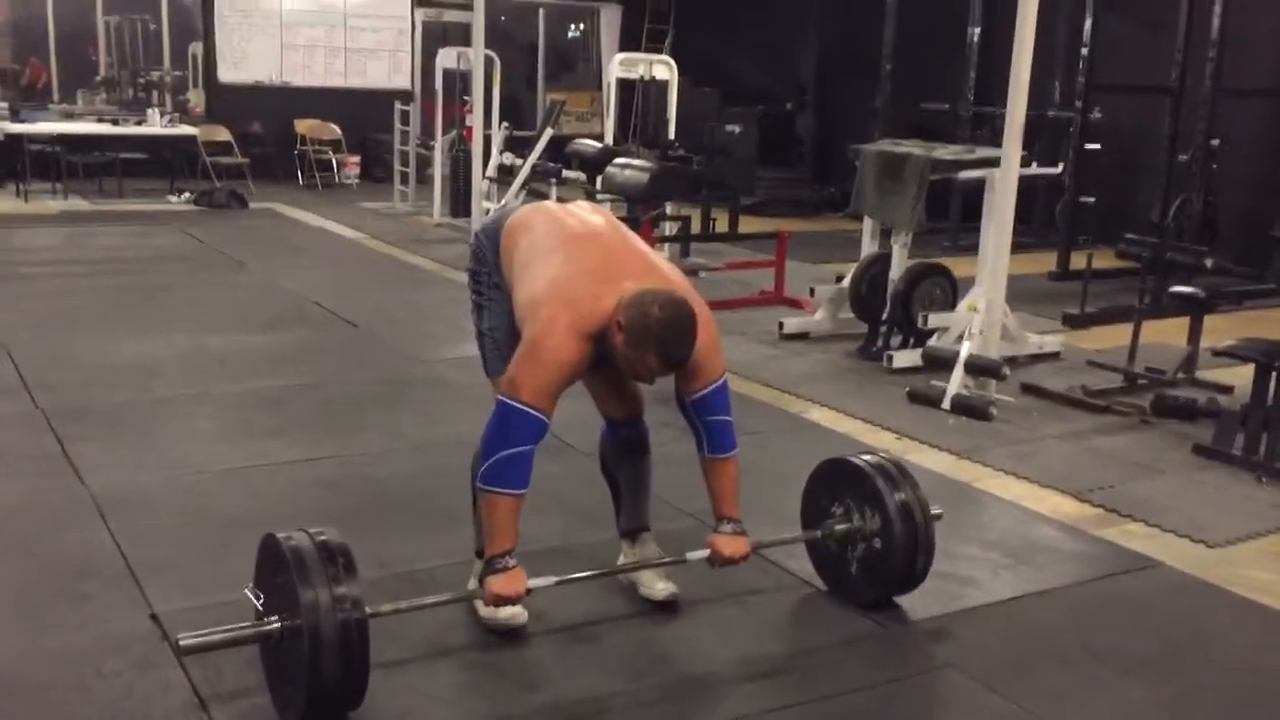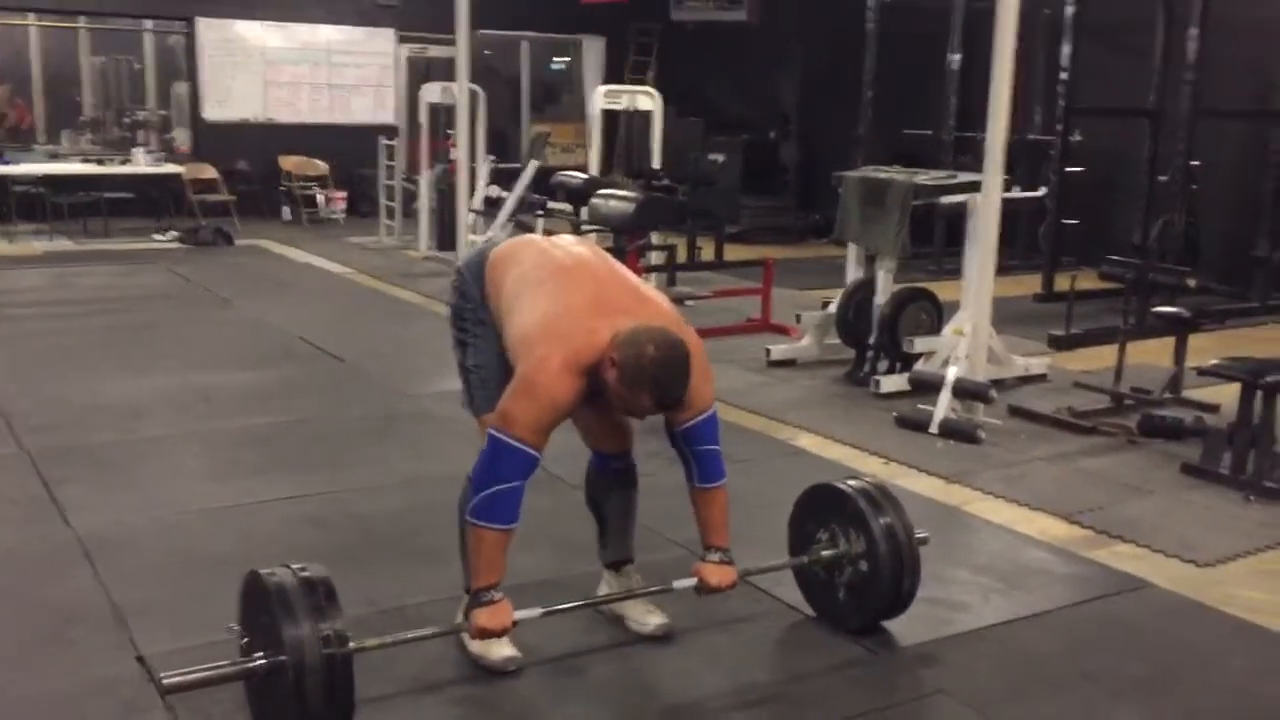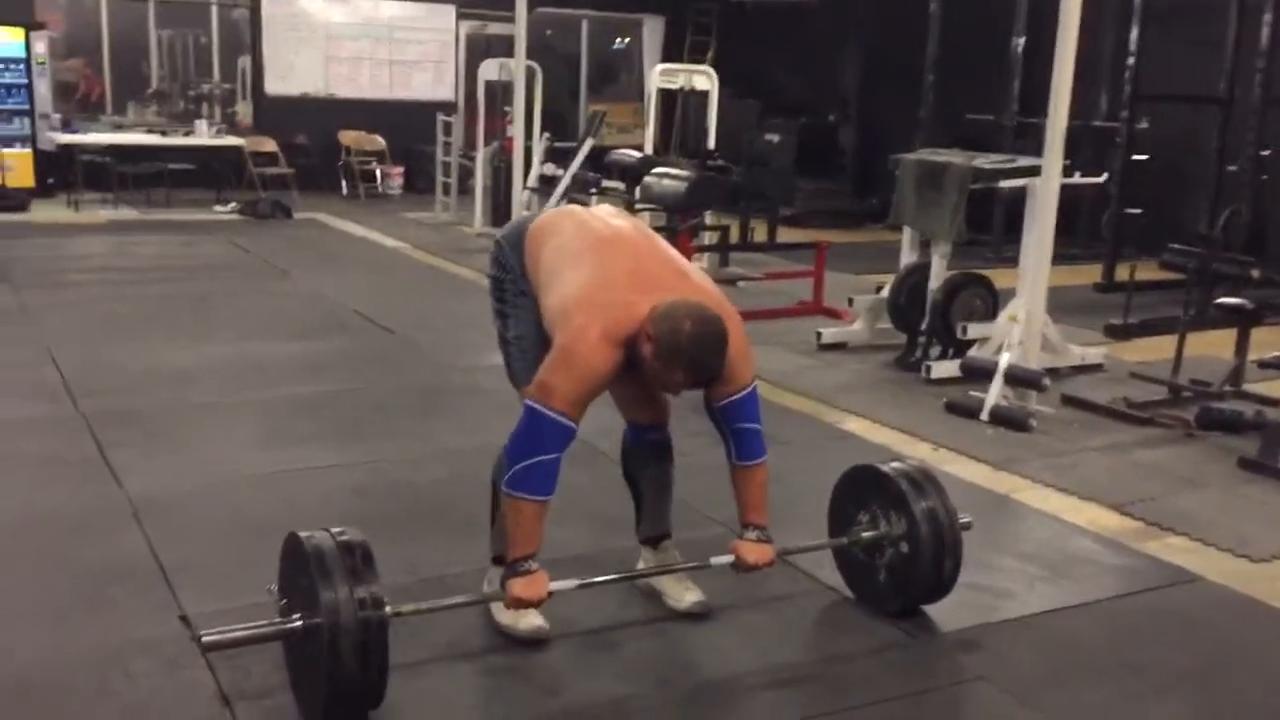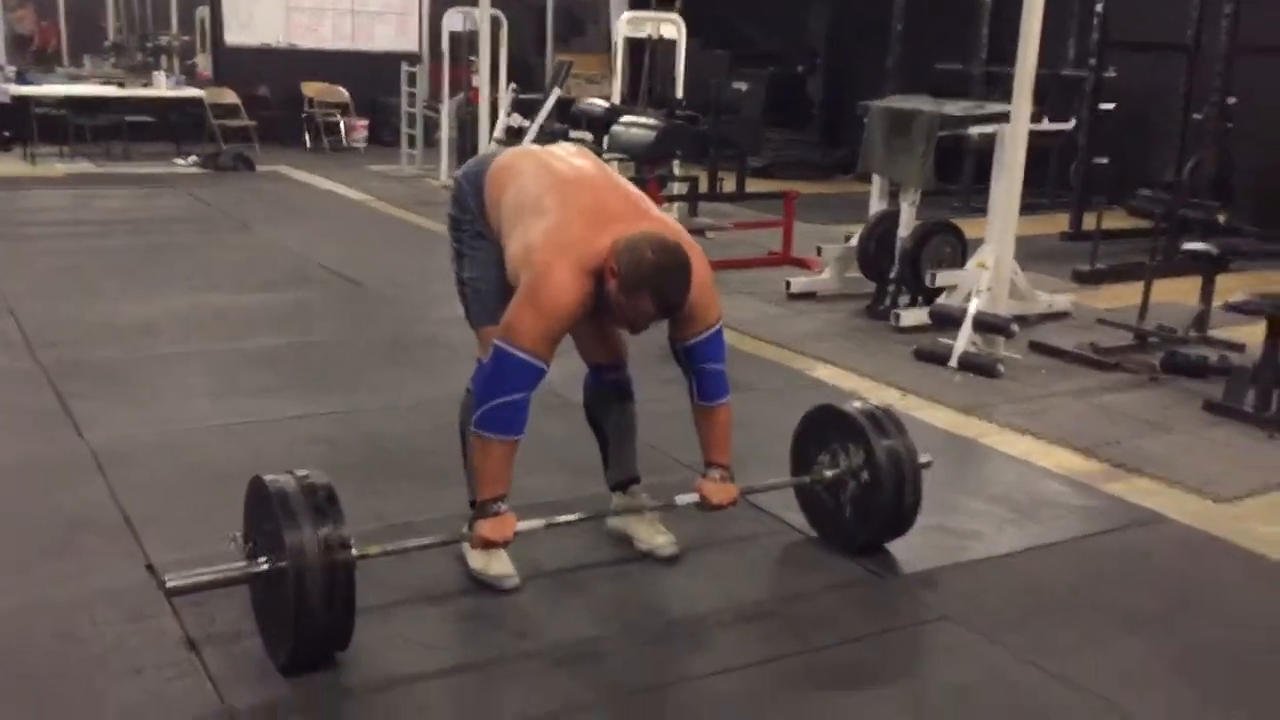
dt=0.5s
person 1, frame 1
left shoulder: (691, 320)
right shoulder: (562, 333)
left elbow: (713, 421)
right elbow: (511, 441)
left wrist: (729, 524)
right wrist: (500, 563)
left knee: (626, 415)
right knee: (516, 415)
left ankle: (637, 545)
right ankle: (484, 566)
person 1, frame 2
left shoulder: (682, 349)
right shoulder: (555, 368)
left elbow: (702, 451)
right elbow: (500, 475)
left wrist: (718, 552)
right wrist: (489, 596)
left knee: (615, 446)
right knee: (503, 454)
left ankle: (618, 577)
right ankle: (474, 602)
person 1, frame 3
left shoulder: (723, 330)
right shoulder: (593, 340)
left elbow: (743, 427)
right elbow: (537, 444)
left wrist: (754, 530)
right wrist: (523, 565)
right hip: (525, 258)
left knee: (650, 419)
right knee: (539, 421)
left ankle: (657, 552)
right ankle: (502, 570)
person 1, frame 4
left shoulder: (689, 269)
right shoulder: (560, 279)
left elbow: (707, 367)
right elbow: (505, 388)
left wrist: (718, 470)
right wrist: (493, 507)
right hip: (484, 196)
left knee: (609, 362)
right knee: (499, 364)
left ankle: (627, 498)
right ankle: (478, 517)
